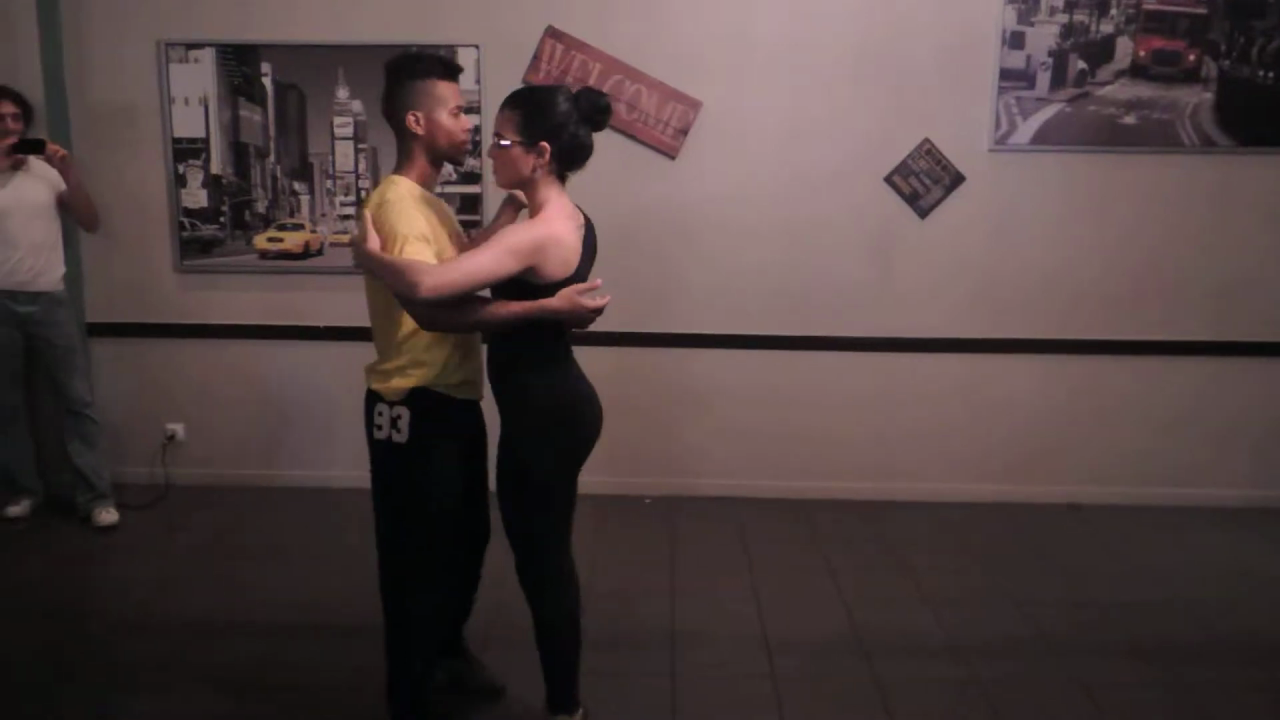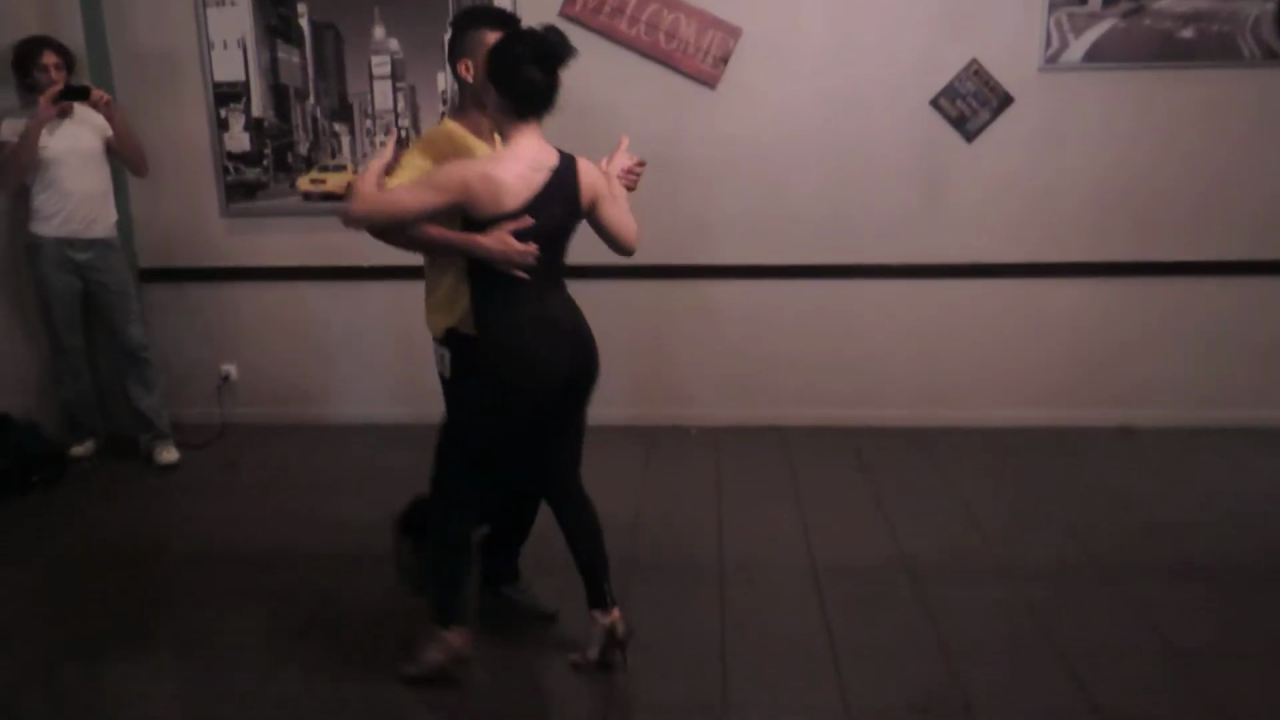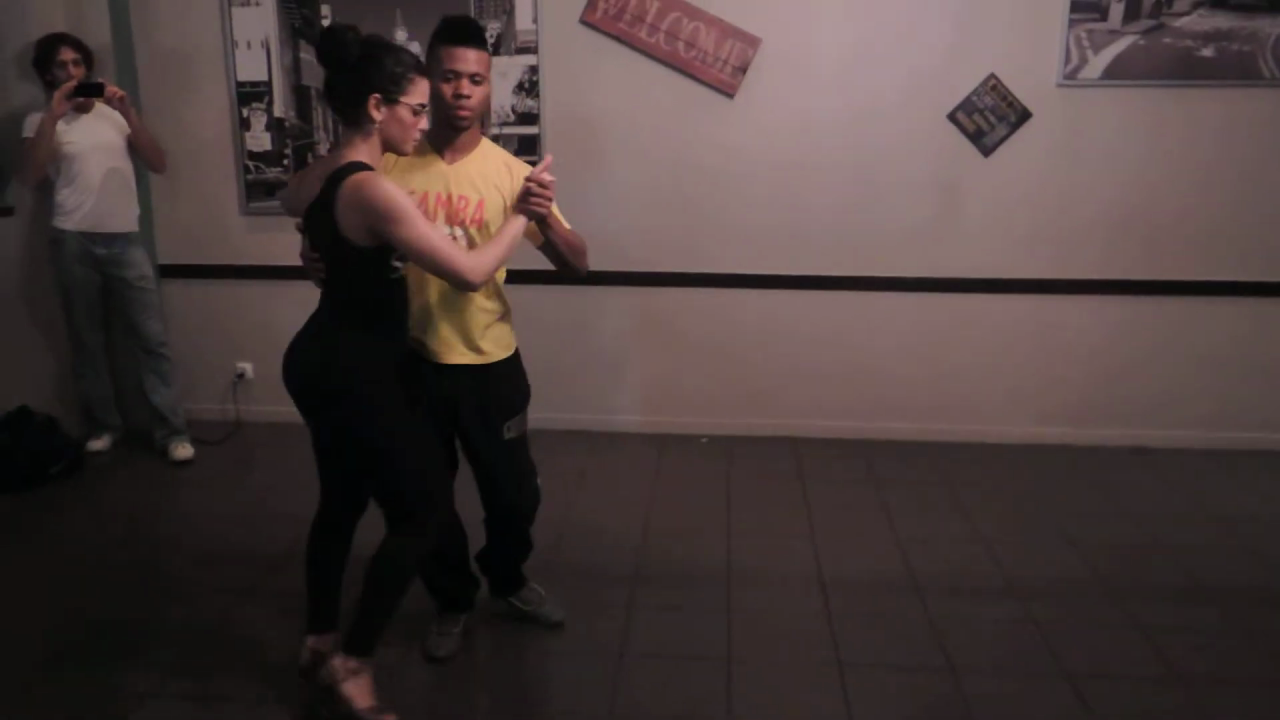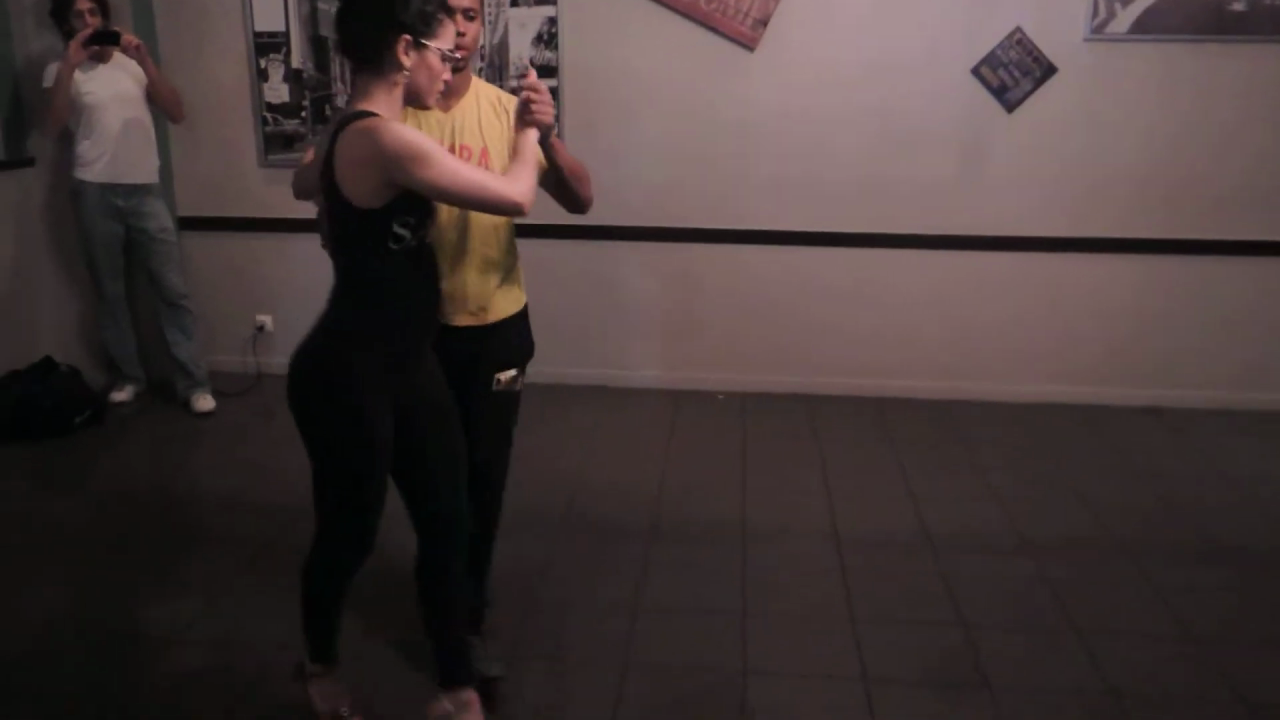
dt=0.7s
person 1, frame 1
left shoulder: (535, 236)
right shoulder: (572, 220)
left elbow: (426, 284)
left wrist: (370, 254)
right wrist: (519, 208)
left hip: (542, 419)
right hip: (564, 407)
left knee: (541, 570)
right knee: (550, 560)
person 1, frame 2
left shoulder: (475, 176)
right shoulder: (582, 172)
left elbow: (358, 211)
right elbow: (628, 242)
left wrist: (379, 162)
right wrist: (615, 179)
left hip: (514, 355)
right hip: (571, 344)
left knee: (457, 494)
right knee: (562, 483)
left ankle: (450, 632)
right ankle: (606, 614)
person 1, frame 3
left shoulder: (324, 175)
right shoulder: (374, 192)
left elbow: (294, 202)
right elbow: (470, 272)
right wrist: (522, 215)
left hip: (319, 363)
right hip: (356, 375)
left knee: (340, 502)
right knee: (419, 514)
left ankle: (322, 638)
right ankle: (351, 662)
person 1, frame 4
left shoulder: (353, 134)
right shoulder: (383, 139)
left elbow: (309, 182)
right elbow: (514, 196)
right wrist: (529, 130)
left hip: (408, 365)
right hip: (346, 376)
left knee: (448, 526)
right knee: (348, 535)
person 2, frame 1
left shoulder: (430, 201)
right shoulder: (399, 205)
right elbow: (432, 308)
left wrist: (510, 208)
right wrist: (547, 309)
left hip: (454, 403)
right hip: (413, 412)
left knee: (466, 540)
right knee: (418, 564)
left ankle: (447, 652)
person 2, frame 2
left shoulder: (510, 148)
right shoulder: (436, 147)
right elbow: (387, 221)
right wrist: (477, 244)
right hip: (474, 344)
left ankle: (500, 574)
right ankle: (417, 528)
person 2, frame 3
left shoulder: (509, 175)
right shoulder: (389, 165)
left elbow: (576, 264)
left wrist: (544, 220)
right wrist: (318, 258)
left hip: (489, 365)
right hip: (410, 363)
left knee: (515, 494)
left ankle: (508, 579)
right ankle: (453, 602)
person 2, frame 4
left shoulder: (507, 111)
left elbow: (580, 200)
right elbow: (314, 185)
left wrist: (548, 135)
left hip: (494, 325)
left knee: (483, 470)
left ankle: (467, 617)
person 3, frame 1
left shoulder: (48, 170)
left elbow: (91, 223)
left wrist: (67, 169)
left hip: (49, 298)
left knee: (77, 398)
left ankle: (95, 495)
person 3, frame 2
left shoulder: (93, 117)
left elbow: (140, 167)
left wrist: (113, 115)
right wrist: (37, 122)
left hip: (103, 244)
right hip: (51, 249)
left knee: (133, 343)
right knee: (67, 347)
left ankle: (156, 435)
right ankle: (84, 432)
person 3, frame 3
left shoulder: (114, 113)
right shoulder: (41, 122)
left elbow: (158, 164)
right elbow: (31, 177)
left wrist: (128, 112)
right wrist: (53, 116)
left hip: (125, 239)
right hip: (74, 242)
left knee: (152, 337)
right knee: (87, 341)
left ankle: (172, 431)
right ankle: (104, 425)
person 3, frame 4
left shoulder: (131, 63)
right shoulder: (61, 71)
left elbow: (176, 114)
right elbow: (52, 127)
left wrist: (146, 61)
right wrist: (68, 66)
left hip: (145, 190)
right hip: (95, 193)
left knee: (173, 289)
right knee: (109, 292)
left ankle: (194, 383)
right ankle: (128, 376)
